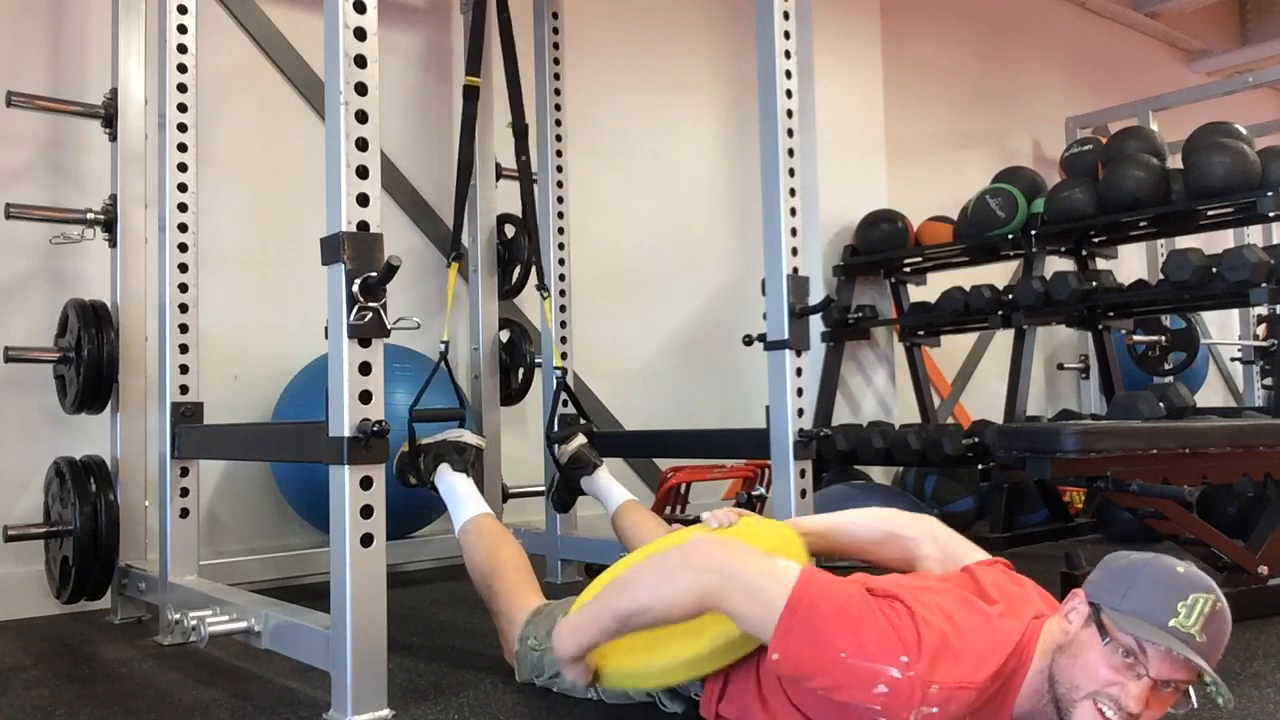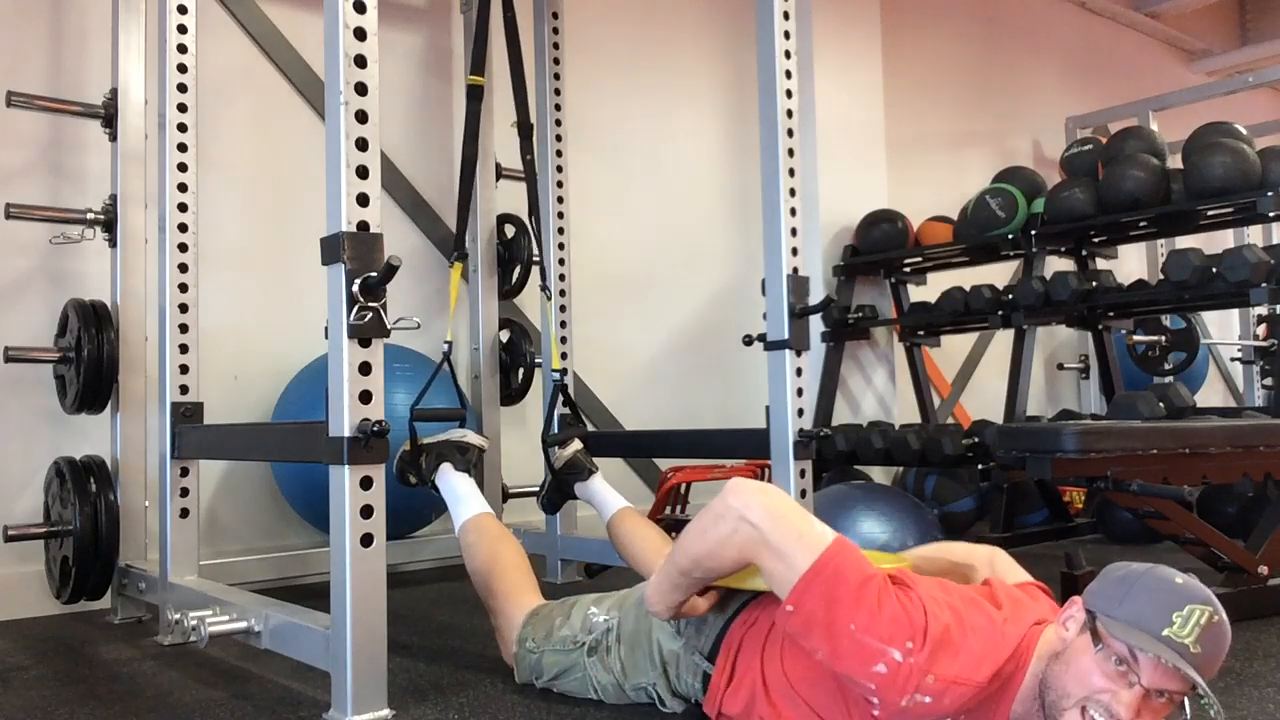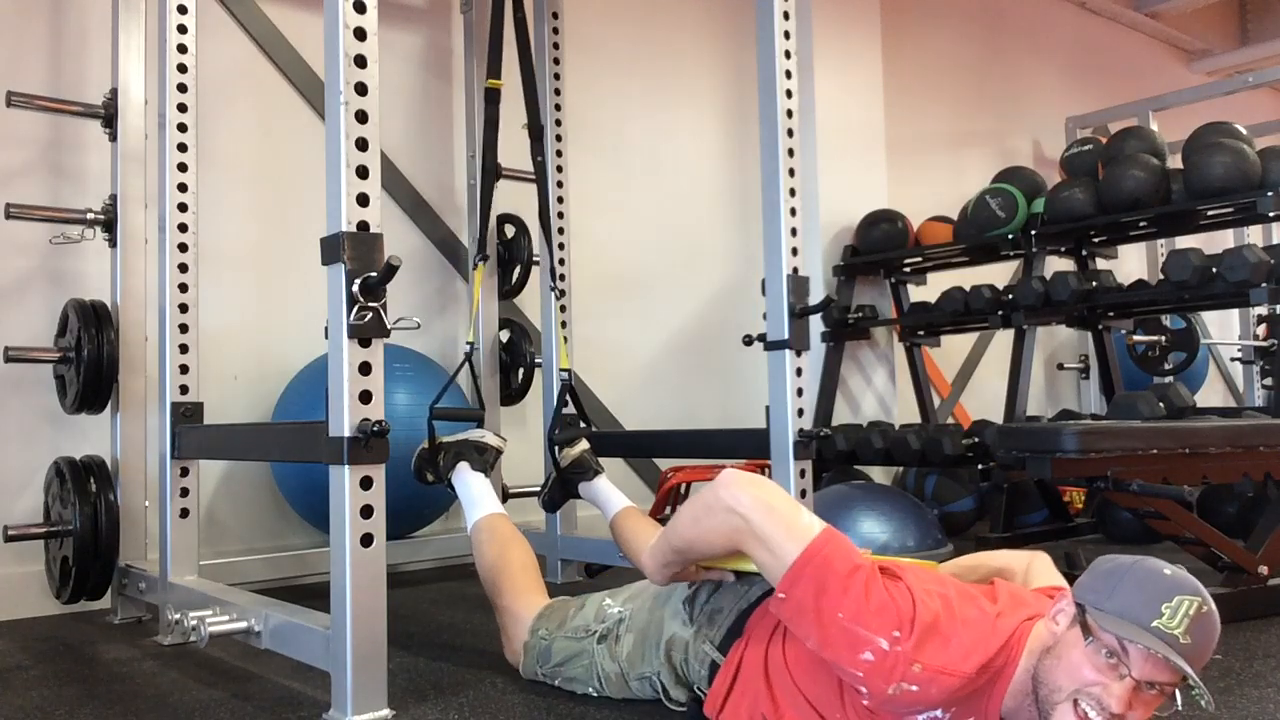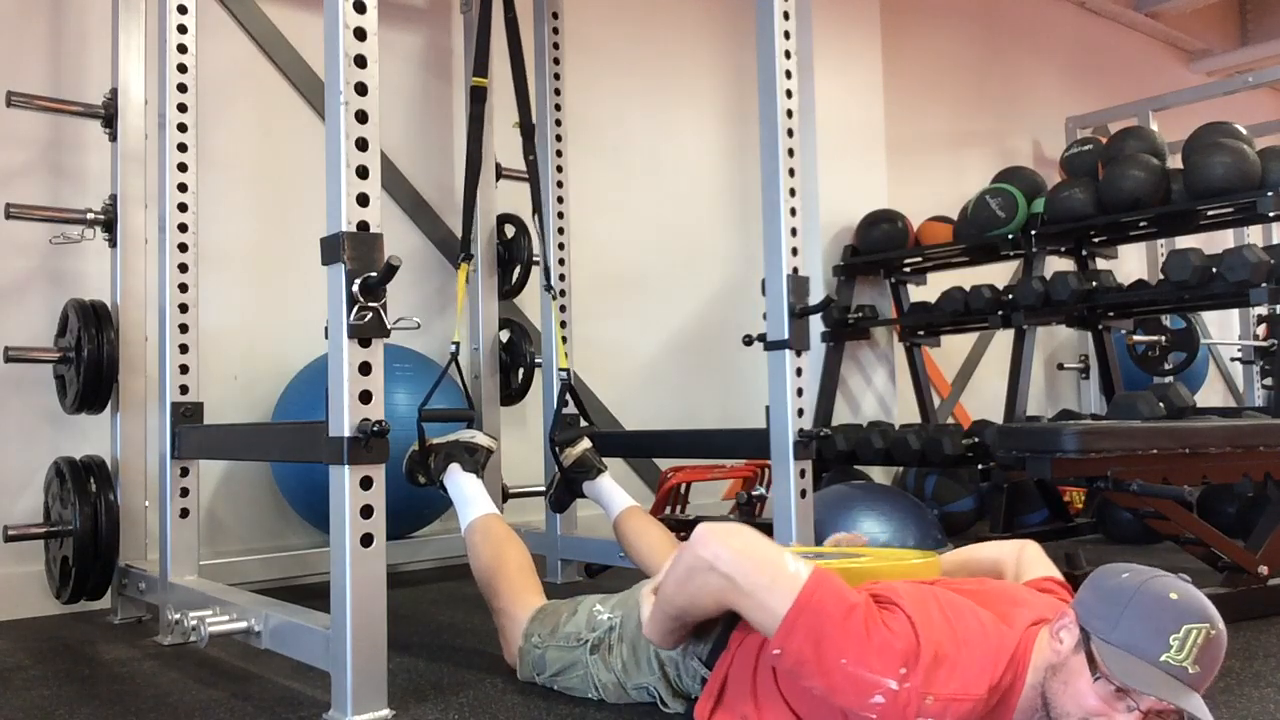
dt=0.5s
person 1, frame 1
left shoulder: (1034, 615)
left elbow: (913, 530)
right elbow: (712, 566)
left wrist: (786, 535)
right wrist: (575, 638)
left hip: (760, 602)
left knee: (669, 554)
right knee: (531, 636)
left ankle: (588, 467)
right ankle: (453, 473)
person 1, frame 2
left shoulder: (1041, 623)
left elbow: (984, 558)
right elbow: (750, 504)
right wrist: (670, 593)
left hip: (766, 617)
right hip: (703, 651)
left knee: (678, 568)
right knee: (528, 638)
left ankle: (582, 475)
right ankle: (454, 472)
person 1, frame 3
left shoulder: (1061, 643)
right shoulder: (919, 647)
left elbow: (1034, 564)
right elbow: (740, 494)
right wrist: (664, 568)
left hip: (776, 608)
right hip: (711, 638)
left knee: (678, 565)
right knee: (530, 637)
left ankle: (586, 474)
right ankle: (471, 472)
person 1, frame 4
left shoulder: (1055, 620)
left elbow: (1021, 552)
right elbow: (721, 549)
right wrist: (662, 620)
left hip: (768, 626)
left knee: (677, 571)
right knee: (529, 638)
left ankle: (592, 474)
right ankle: (461, 472)
